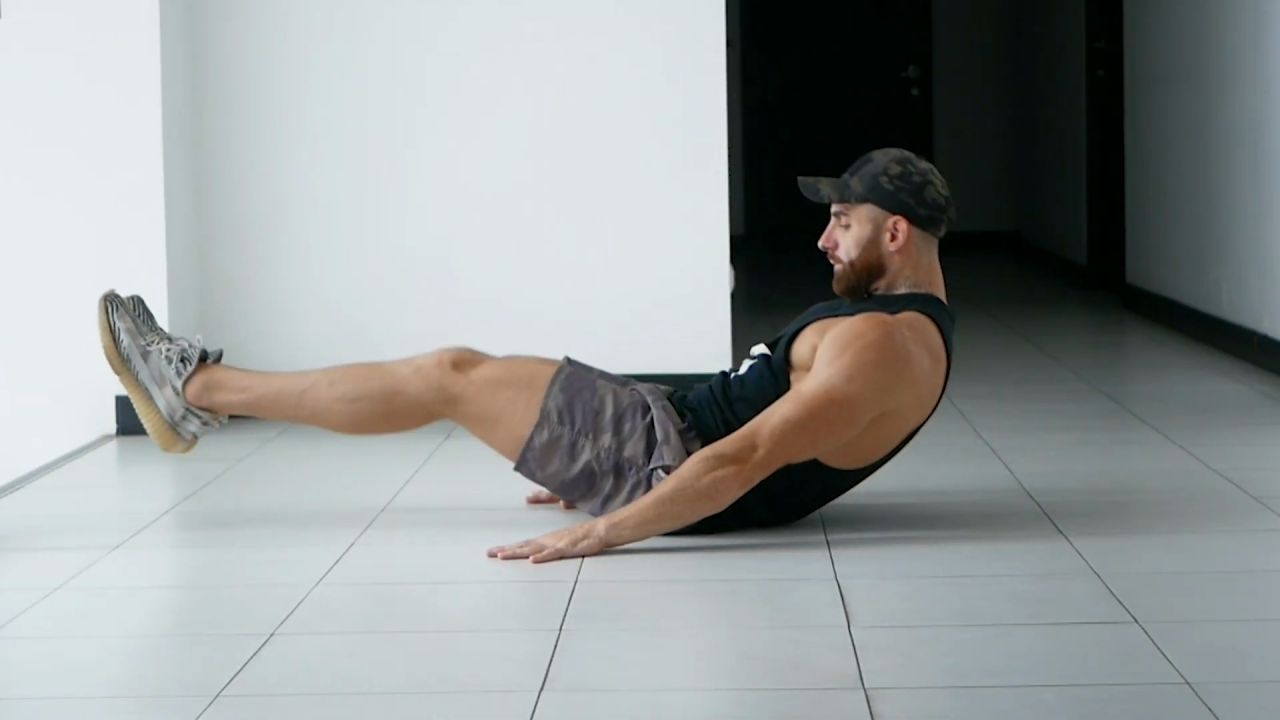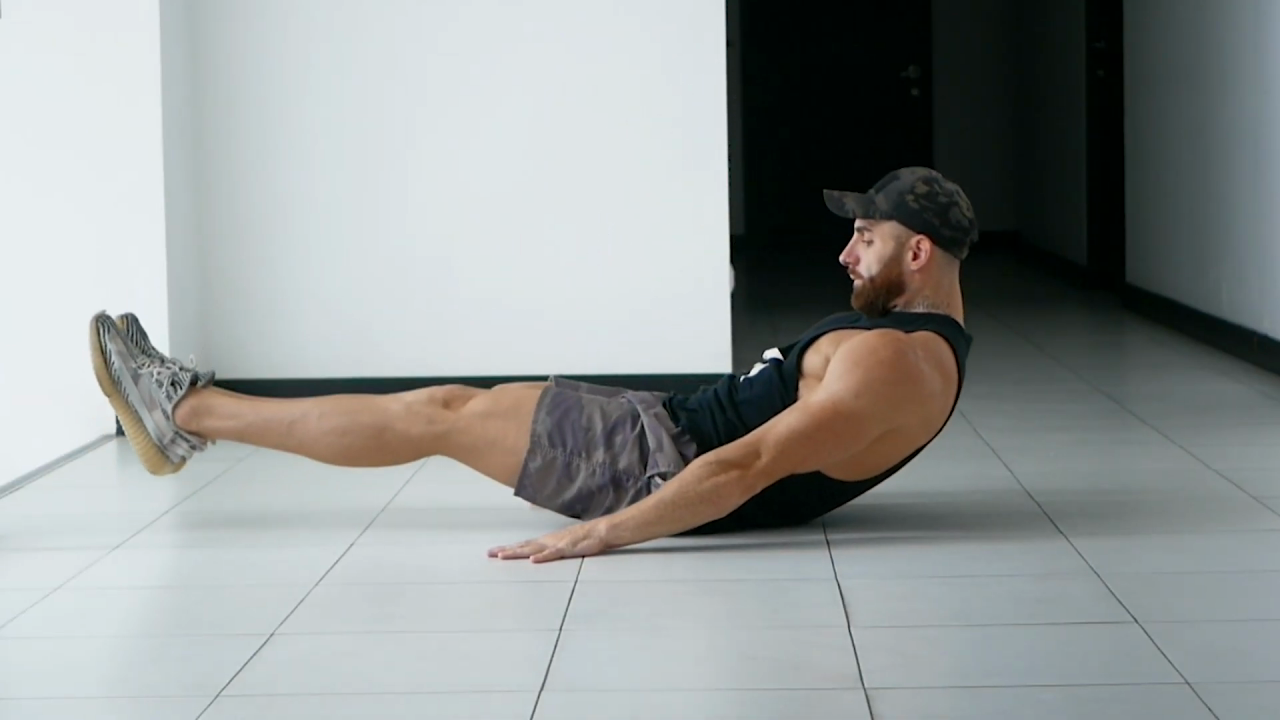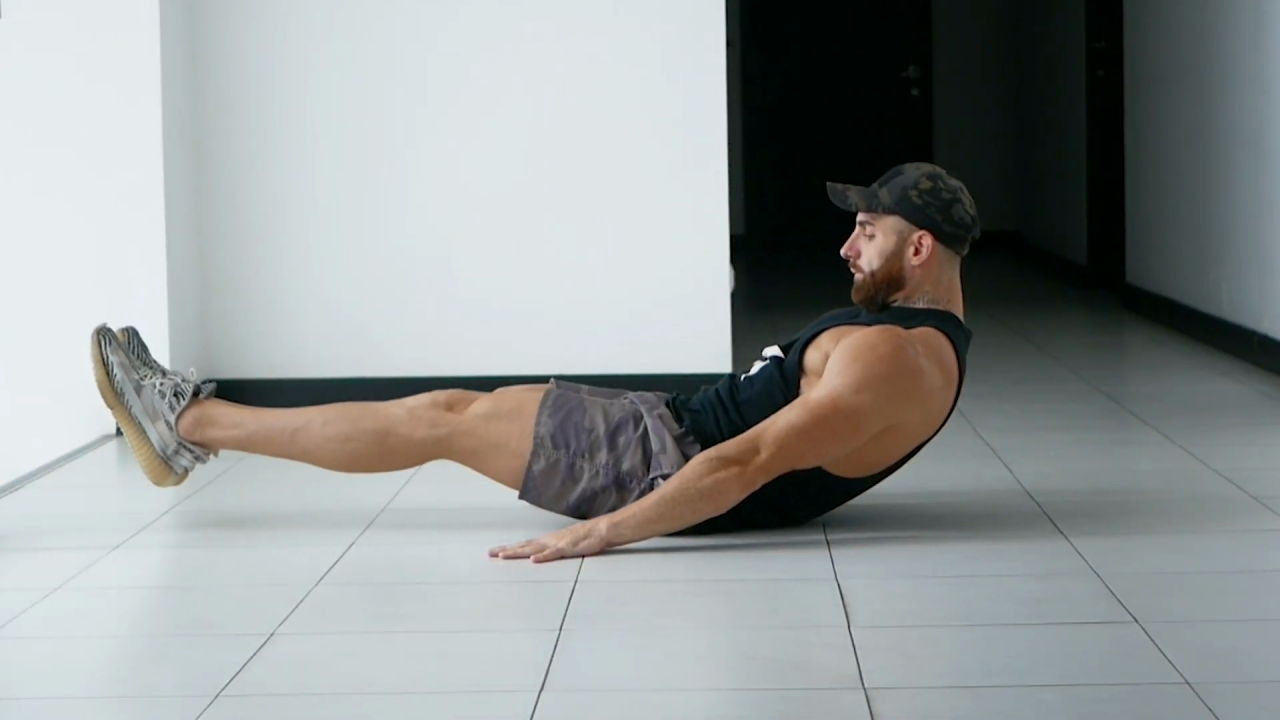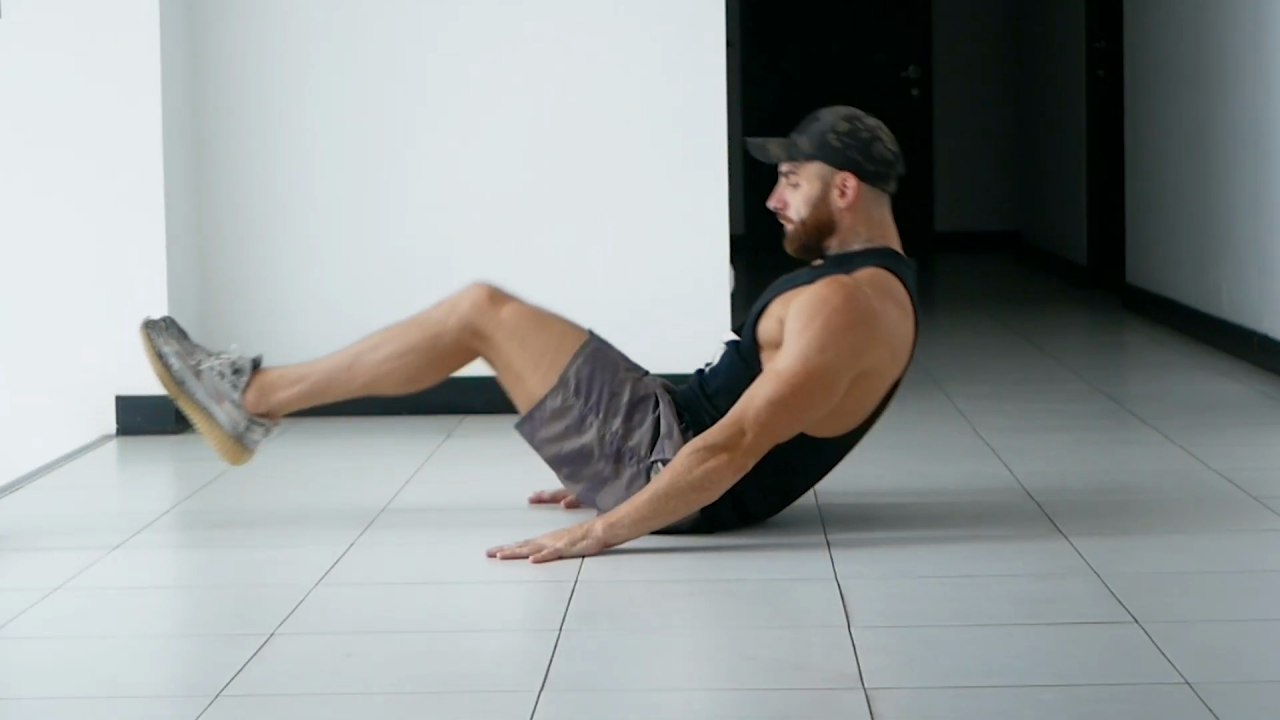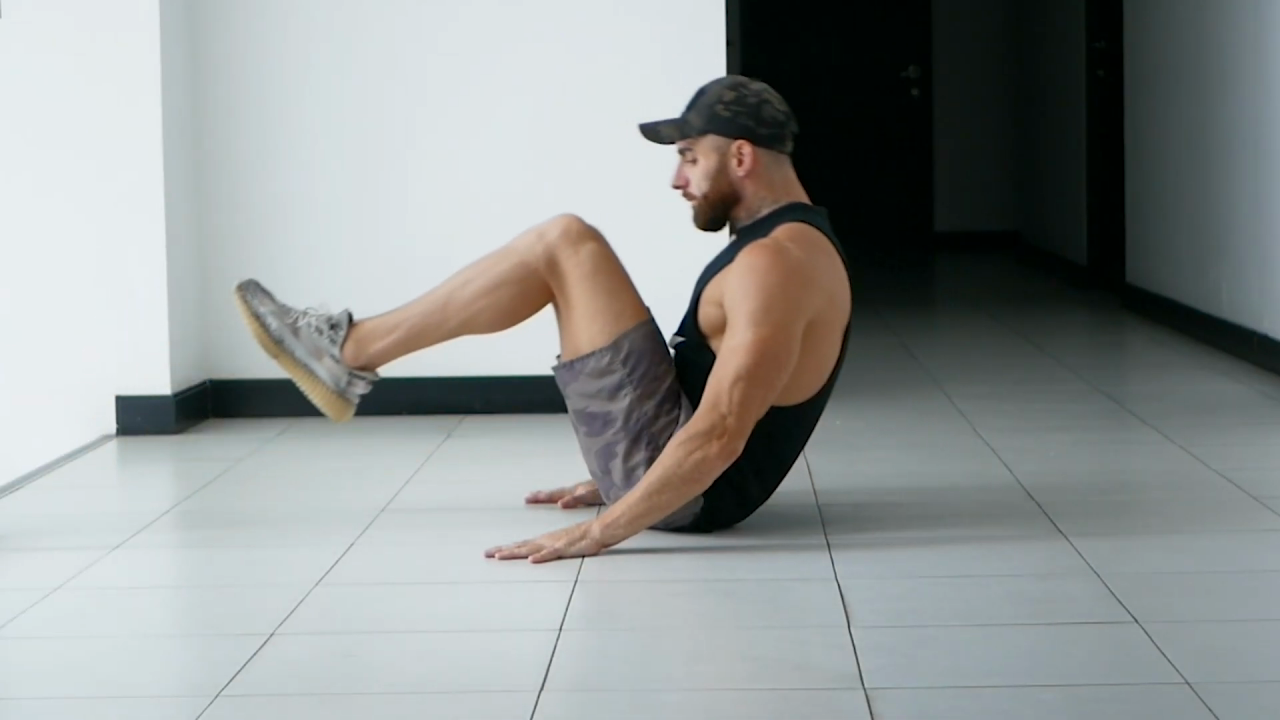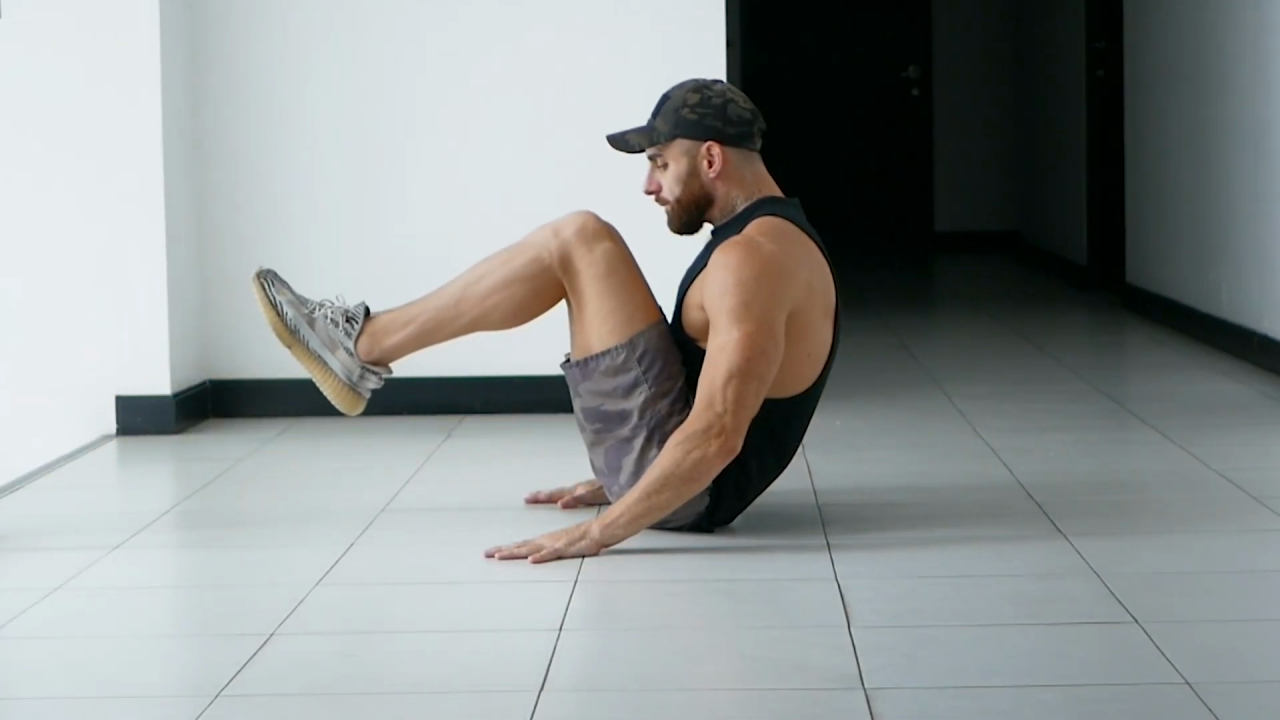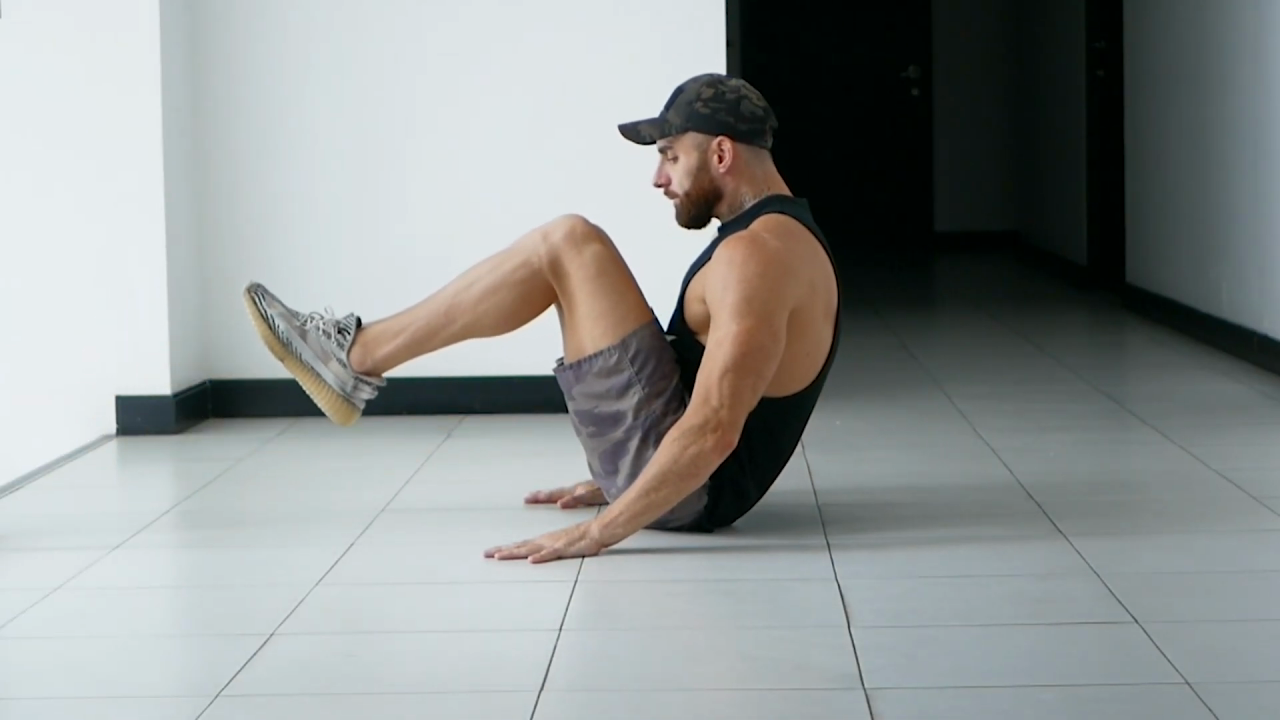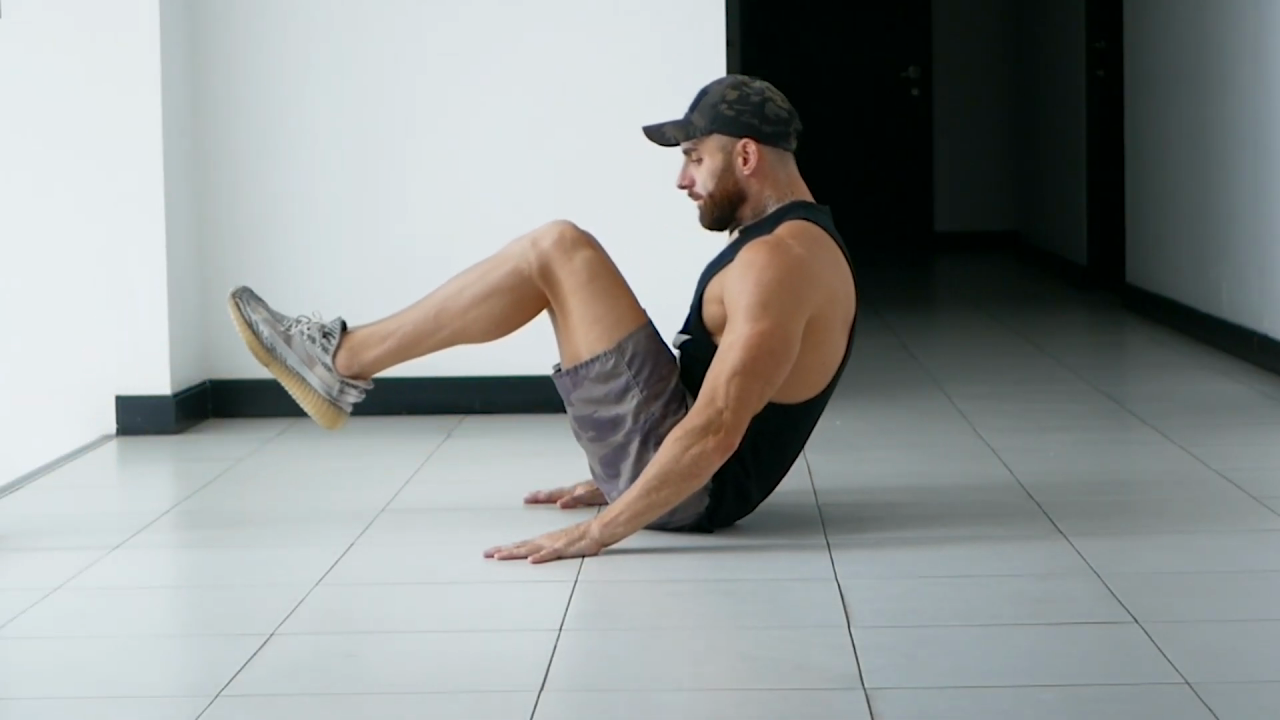
dt=0.2s
person 1, frame 1
left shoulder: (882, 345)
right shoulder: (902, 320)
left elbow: (743, 461)
left wrist: (602, 532)
right wrist: (604, 480)
left hip: (671, 457)
right hip: (681, 437)
left knee: (448, 375)
right knee: (464, 372)
left ankle: (197, 390)
person 1, frame 2
left shoulder: (895, 363)
right shoulder: (917, 334)
left elbow: (745, 470)
left wrist: (600, 531)
left hip: (670, 461)
right hip: (678, 431)
left knee: (439, 412)
right knee: (465, 406)
left ankle: (184, 411)
person 1, frame 3
left shoulder: (897, 360)
right shoulder: (917, 330)
left elbow: (745, 465)
left wrist: (601, 531)
left hip: (670, 460)
right hip: (679, 429)
left knee: (443, 419)
right knee: (466, 409)
left ankle: (189, 423)
person 1, frame 4
left shoulder: (848, 306)
right shoulder: (869, 279)
left elbow: (734, 448)
left wrist: (601, 531)
right wrist: (609, 469)
left hip: (669, 457)
right hip: (675, 433)
left knee: (483, 308)
right knee: (492, 324)
left ankle: (249, 396)
right ankle: (256, 394)
person 1, frame 5
left shoulder: (775, 262)
right shoulder: (792, 240)
left elbow: (719, 437)
left wrist: (597, 532)
right wrist: (617, 474)
left hip: (687, 492)
right hip: (687, 470)
left knee: (564, 243)
right knee: (560, 259)
left ankle: (347, 354)
right ankle: (350, 351)
person 1, frame 6
left shoulder: (750, 258)
right shoulder: (771, 235)
left elbow: (715, 436)
left wrist: (598, 534)
right wrist: (618, 475)
left hip: (689, 488)
right hip: (679, 466)
left knee: (580, 238)
right knee: (573, 249)
left ankle: (362, 345)
right ankle: (366, 344)
person 1, frame 7
left shoulder: (755, 254)
right shoulder: (775, 234)
left elbow: (713, 431)
left wrist: (597, 533)
right wrist: (617, 476)
left hip: (689, 488)
right hip: (688, 472)
left knee: (568, 242)
right knee: (565, 254)
left ankle: (356, 355)
right ankle: (360, 355)
person 1, frame 8
left shoulder: (779, 260)
right shoulder: (797, 241)
left elbow: (716, 430)
left wrist: (598, 531)
right wrist: (619, 475)
left hip: (692, 488)
right hip: (691, 470)
left knee: (558, 250)
right knee: (557, 258)
left ankle: (342, 358)
right ankle: (347, 357)
